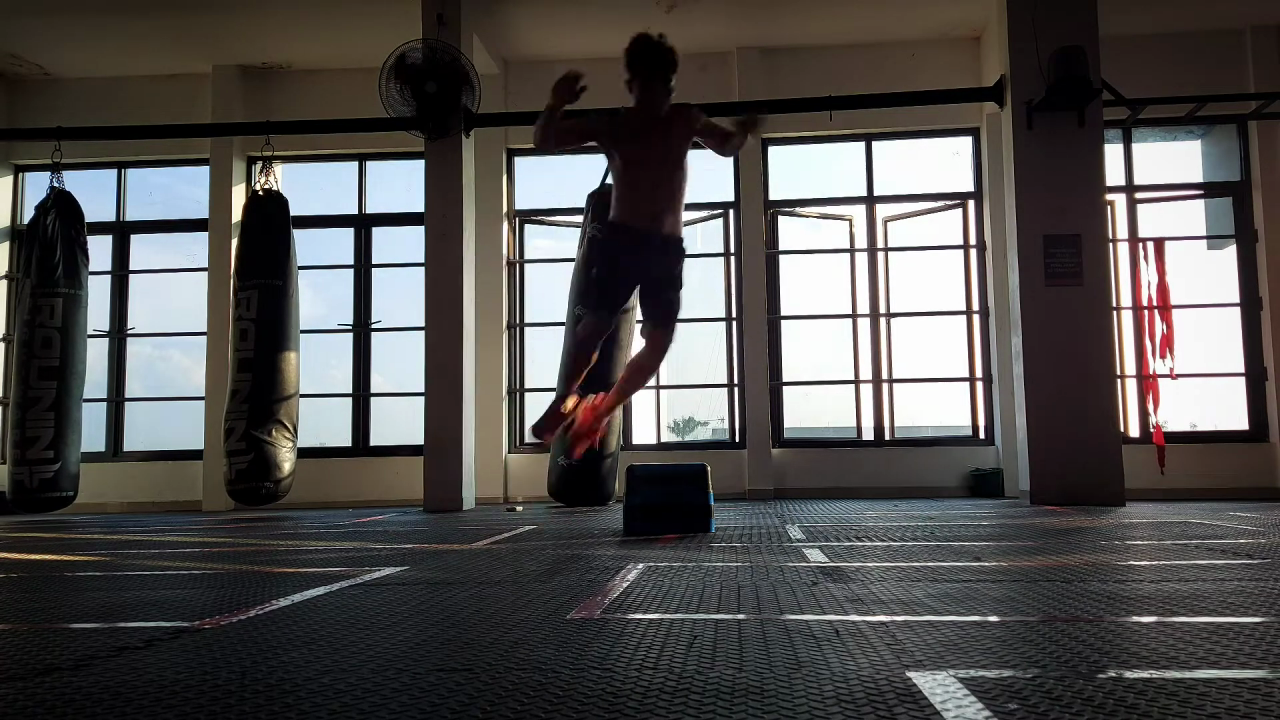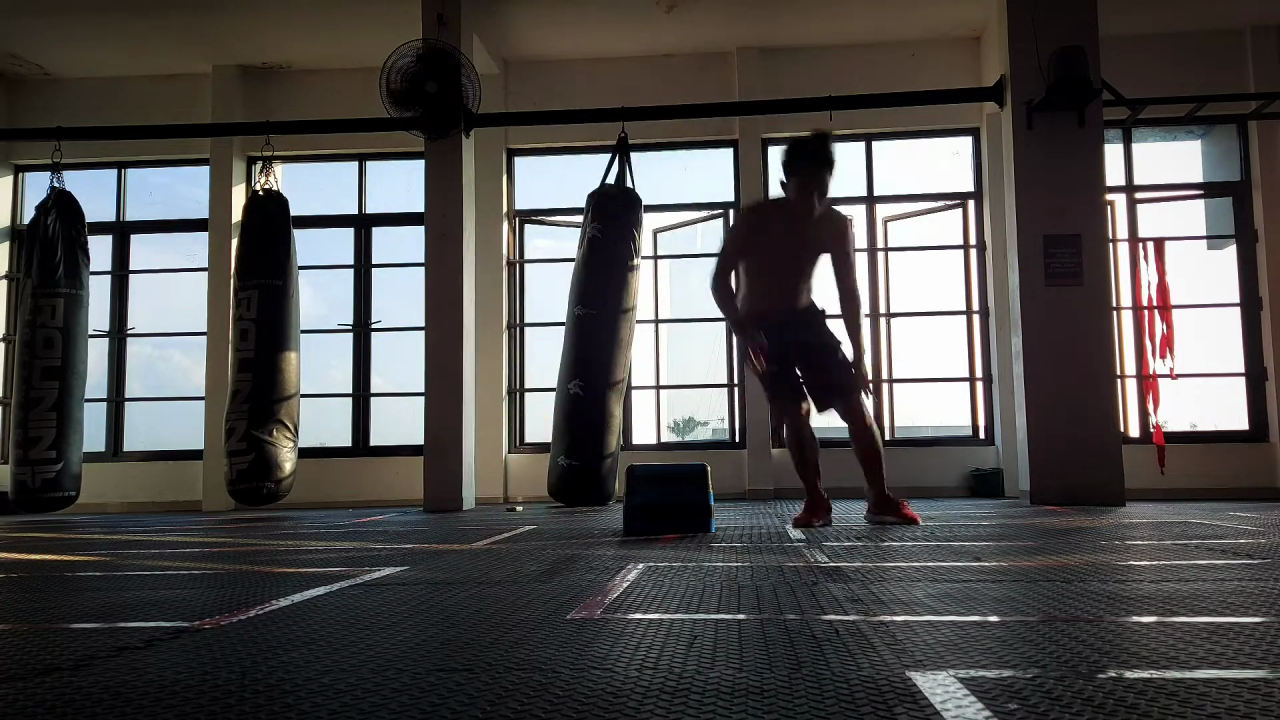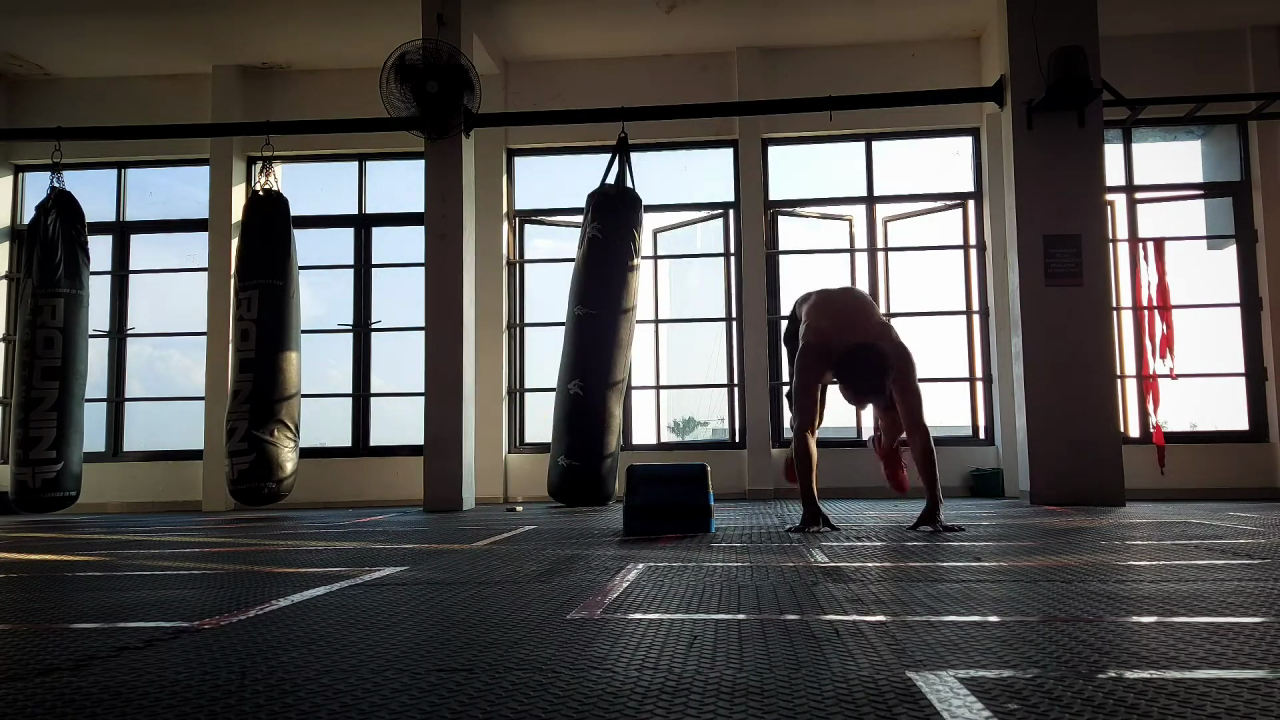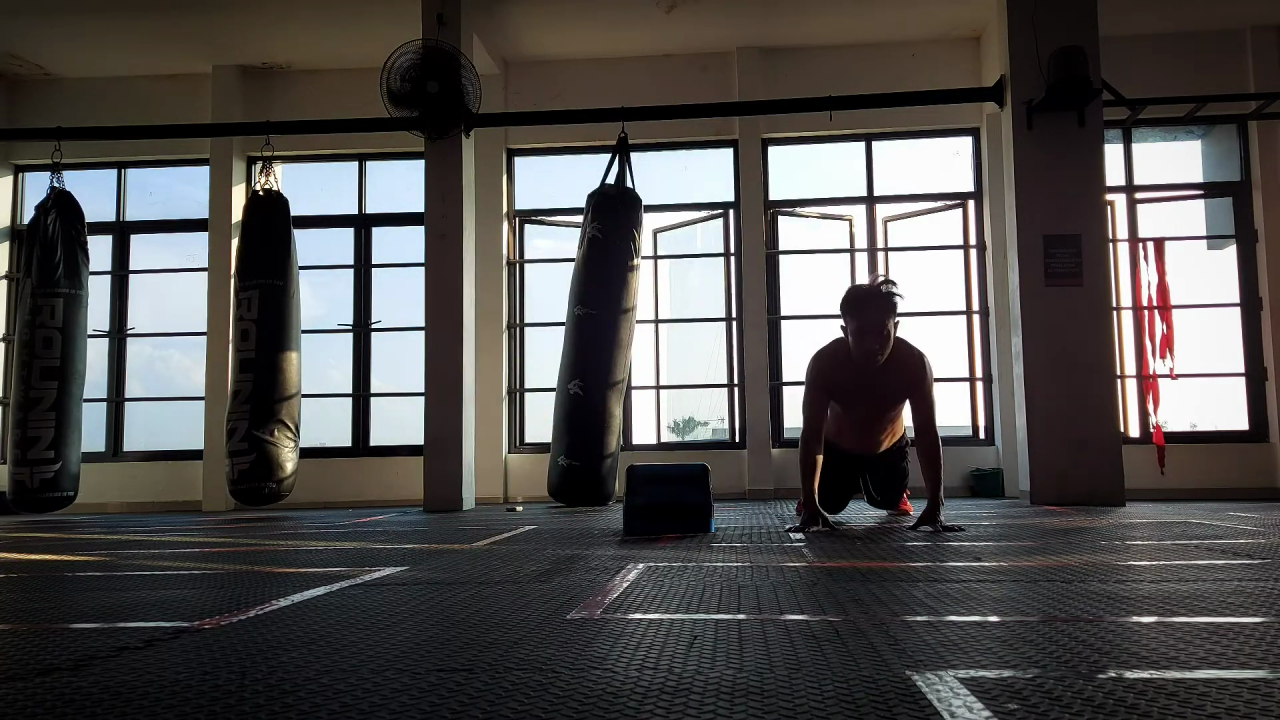
dt=0.4s
person 1, frame 1
left shoulder: (684, 119)
right shoulder: (611, 125)
left elbow: (730, 146)
right elbow: (544, 142)
left wrist: (744, 129)
right wrist: (555, 103)
left hip: (665, 245)
right hip: (619, 238)
left knee: (660, 339)
right knee: (593, 324)
left ankle: (602, 408)
right ankle: (566, 401)
person 1, frame 2
left shoulder: (837, 226)
right shoulder: (755, 219)
left elbow: (848, 292)
right elbow: (721, 279)
left wrist: (858, 356)
right wrist: (742, 328)
left hip: (805, 319)
right hip: (759, 326)
left knee: (855, 406)
right knee: (795, 411)
left ankle: (880, 499)
right ankle: (815, 500)
person 1, frame 3
left shoulder: (897, 358)
right shoulder: (812, 356)
left elbow: (918, 430)
right elbow: (804, 430)
left wrist: (934, 505)
right wrist: (811, 507)
left knee: (893, 415)
right knee: (808, 416)
left ankle: (885, 443)
person 1, frame 4
left shoulder: (914, 363)
right shoulder: (824, 363)
left elbow: (927, 435)
right elbow: (811, 438)
left wrist: (934, 506)
right wrist: (811, 506)
left ankle: (895, 494)
right ankle: (812, 504)
